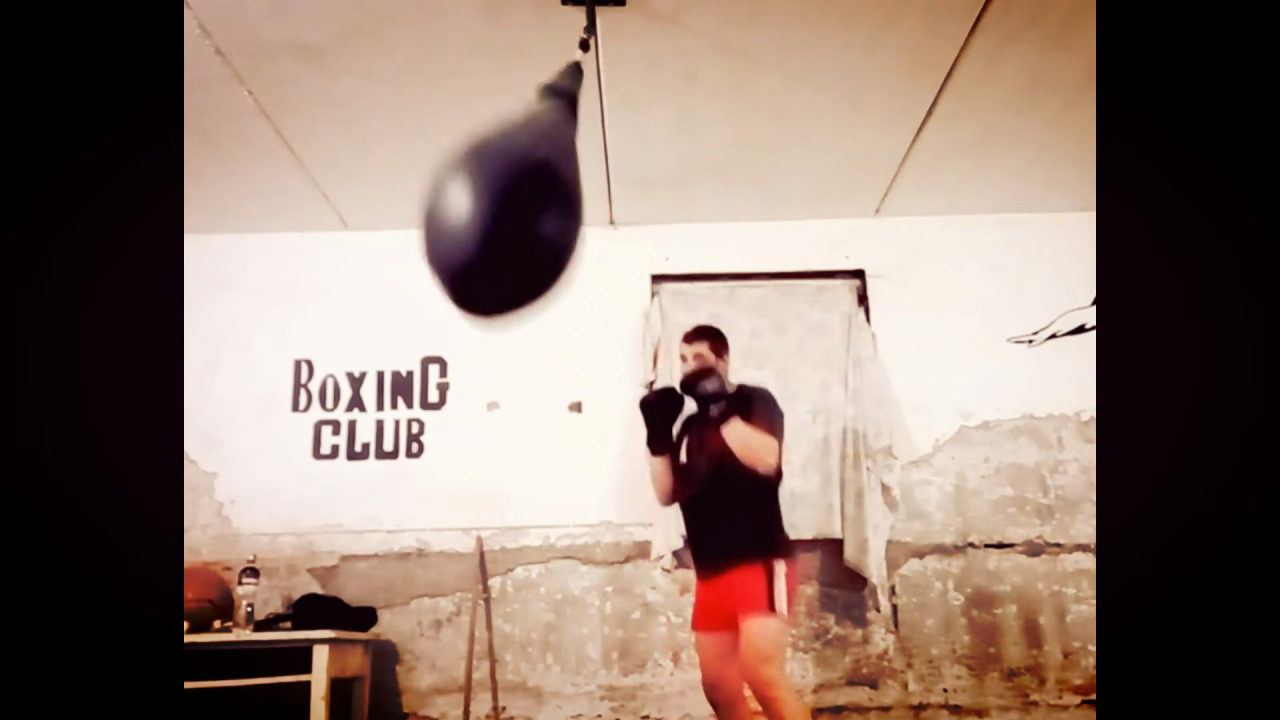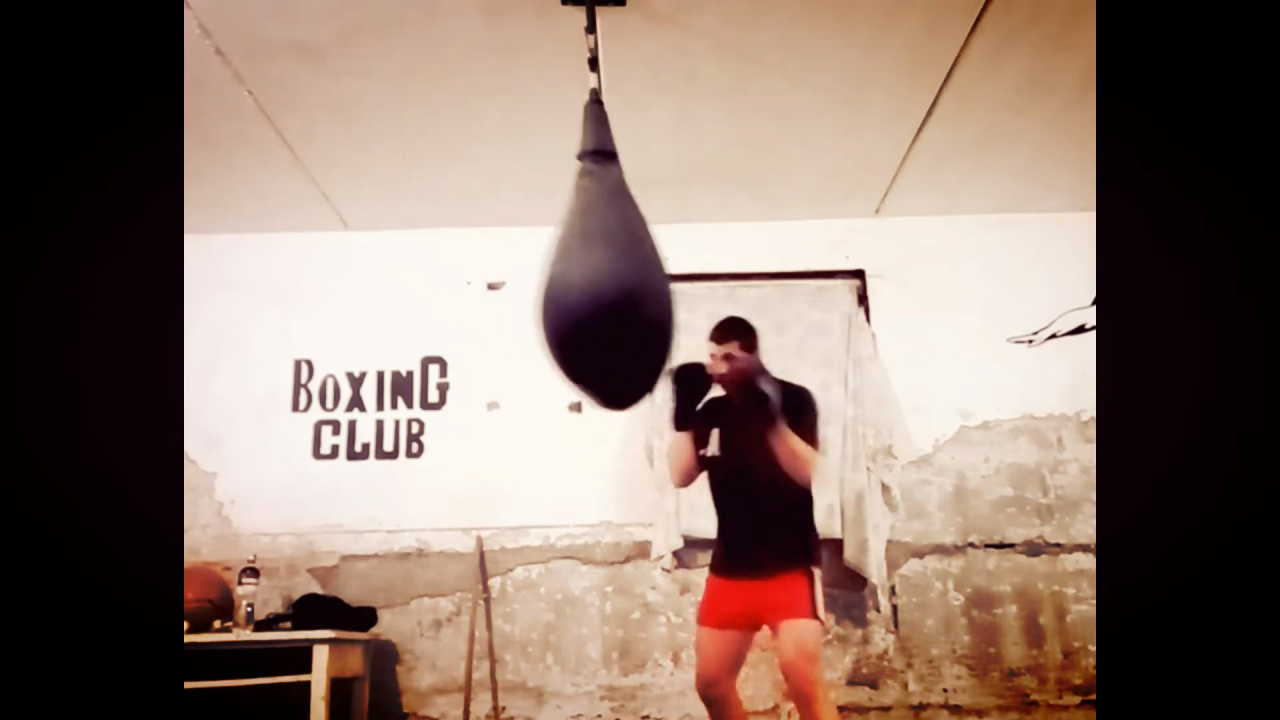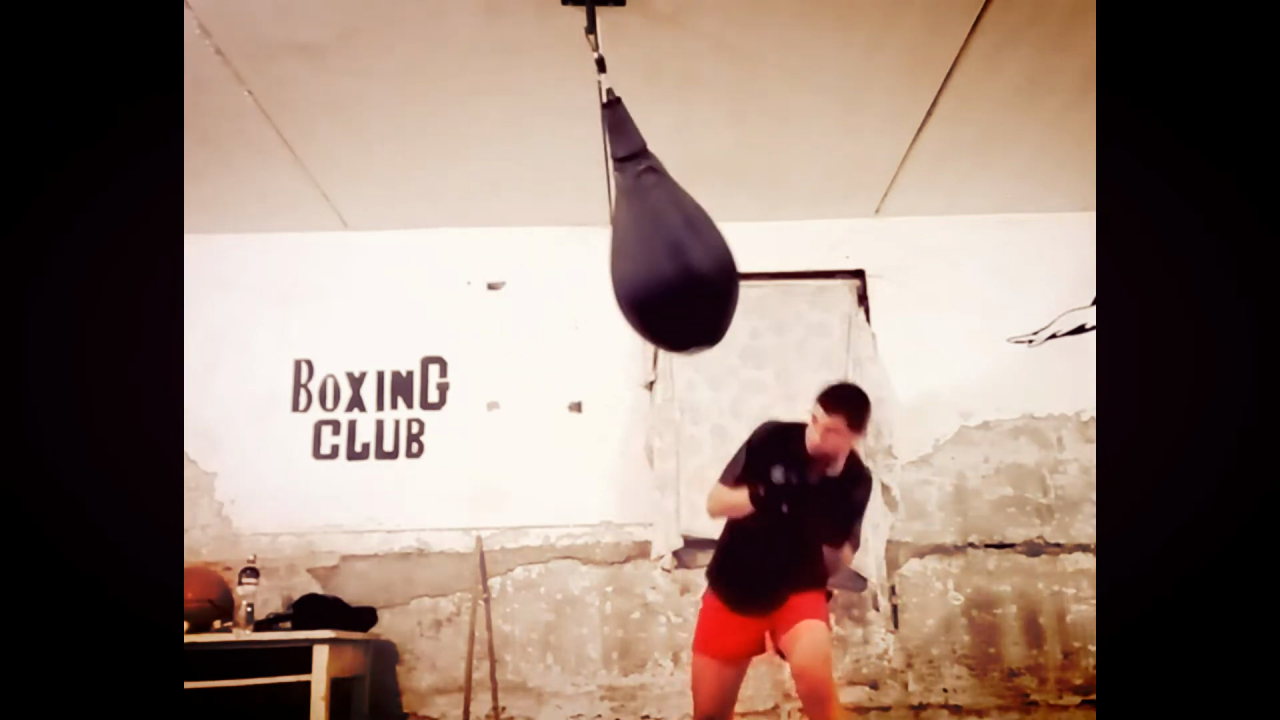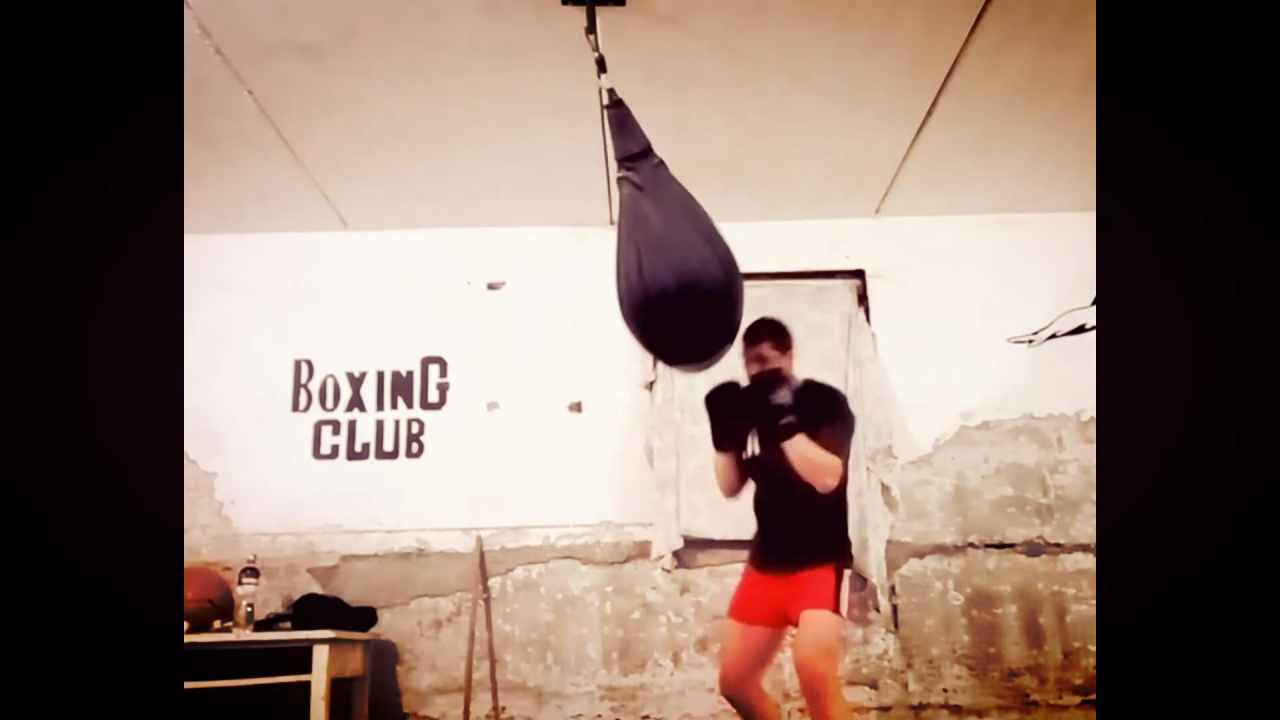
dt=0.3s
person 1, frame 1
left shoulder: (753, 400)
right shoulder: (689, 424)
left elbow: (766, 459)
right elbow: (667, 494)
left wrist: (720, 408)
right wrist: (657, 437)
left hip: (758, 561)
right hip: (712, 569)
left knee: (763, 676)
right knee: (719, 687)
person 1, frame 2
left shoulder: (792, 398)
right shoulder: (711, 411)
left elbow: (806, 472)
right elbow: (680, 476)
left wrist: (772, 417)
right wrist: (684, 415)
left hip: (789, 564)
right hip: (730, 567)
left knee: (803, 677)
right knee: (711, 682)
person 1, frame 3
left shoulder: (855, 481)
right shoulder: (773, 440)
left elbow: (839, 558)
right elbow: (716, 503)
left wrist: (835, 535)
right wrist: (761, 495)
left hip: (797, 591)
right hip: (731, 591)
left knee: (813, 675)
person 1, frame 4
left shoulder: (827, 402)
right shoulder: (748, 407)
left elbow: (826, 477)
right elbow: (729, 487)
left wrist: (786, 422)
right wrist: (723, 432)
left hip: (821, 562)
right hip: (767, 563)
left knee: (814, 669)
right knee: (734, 681)
